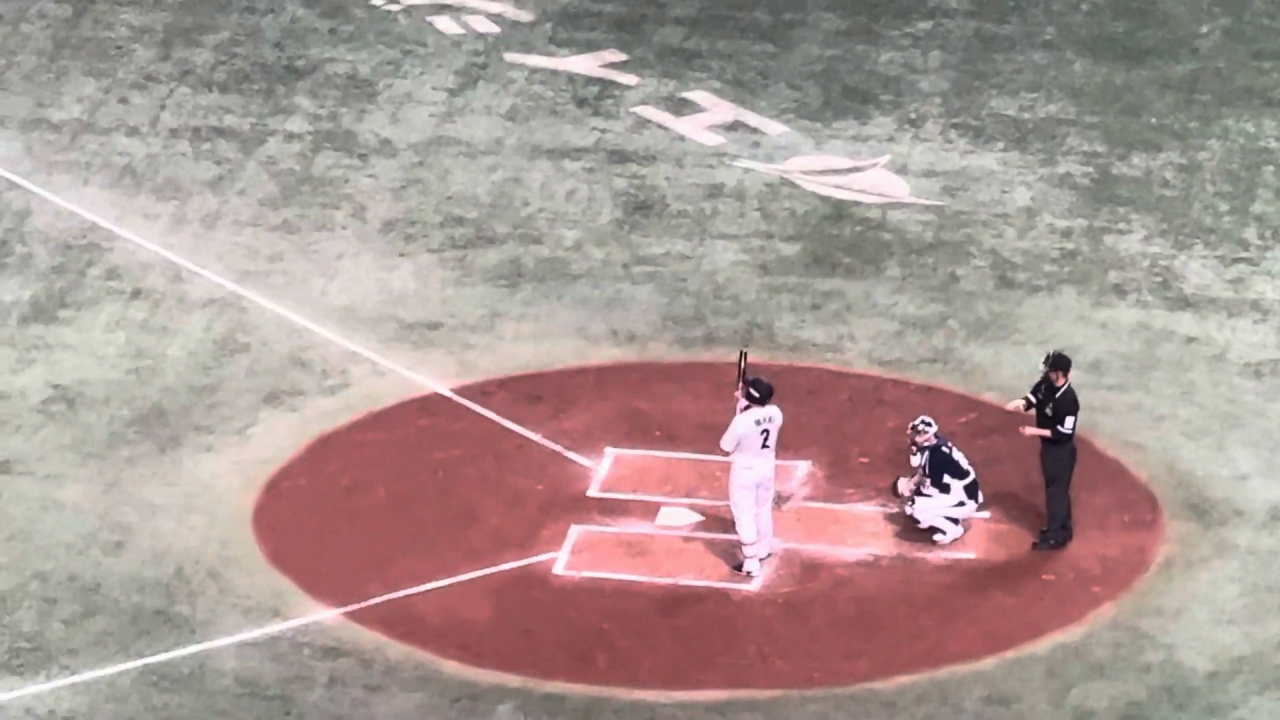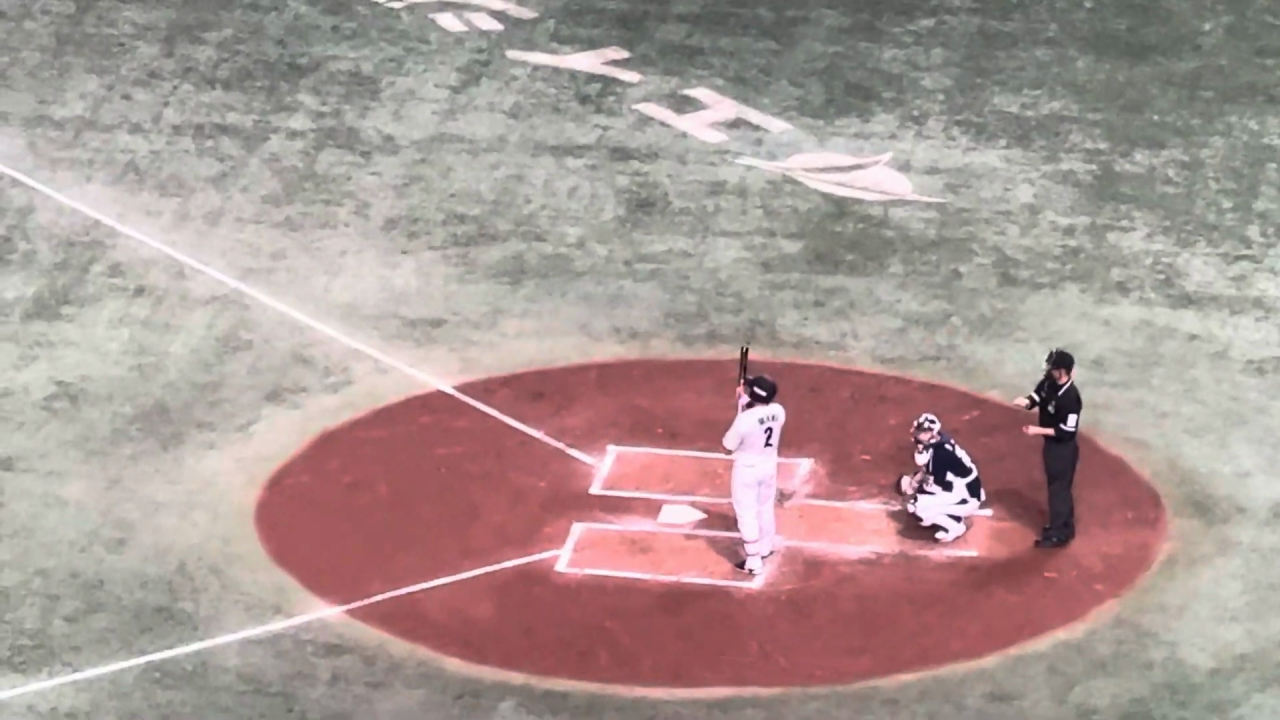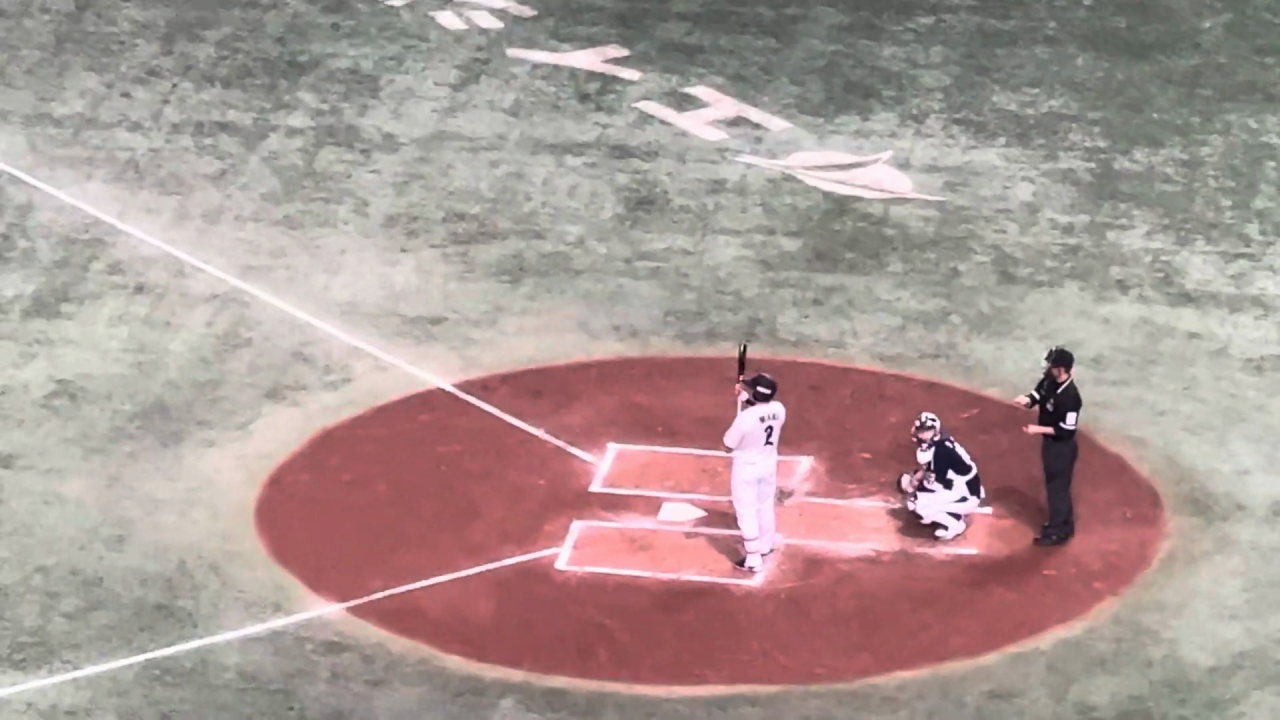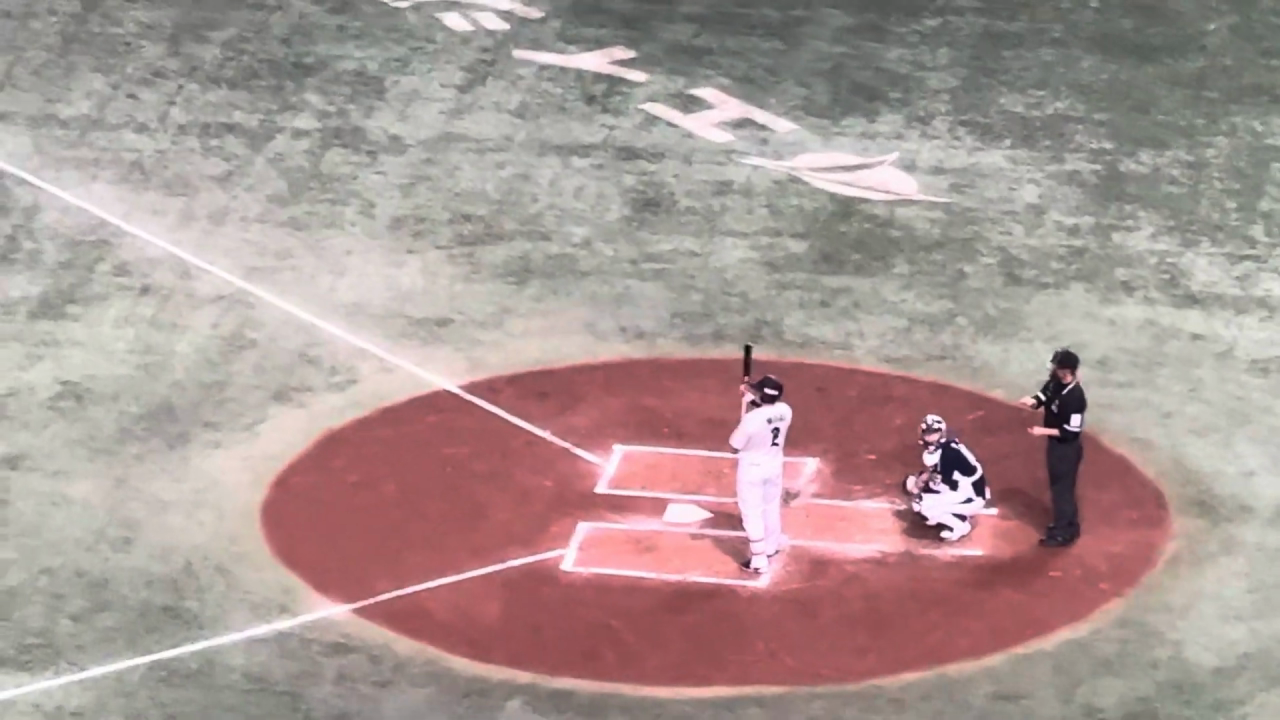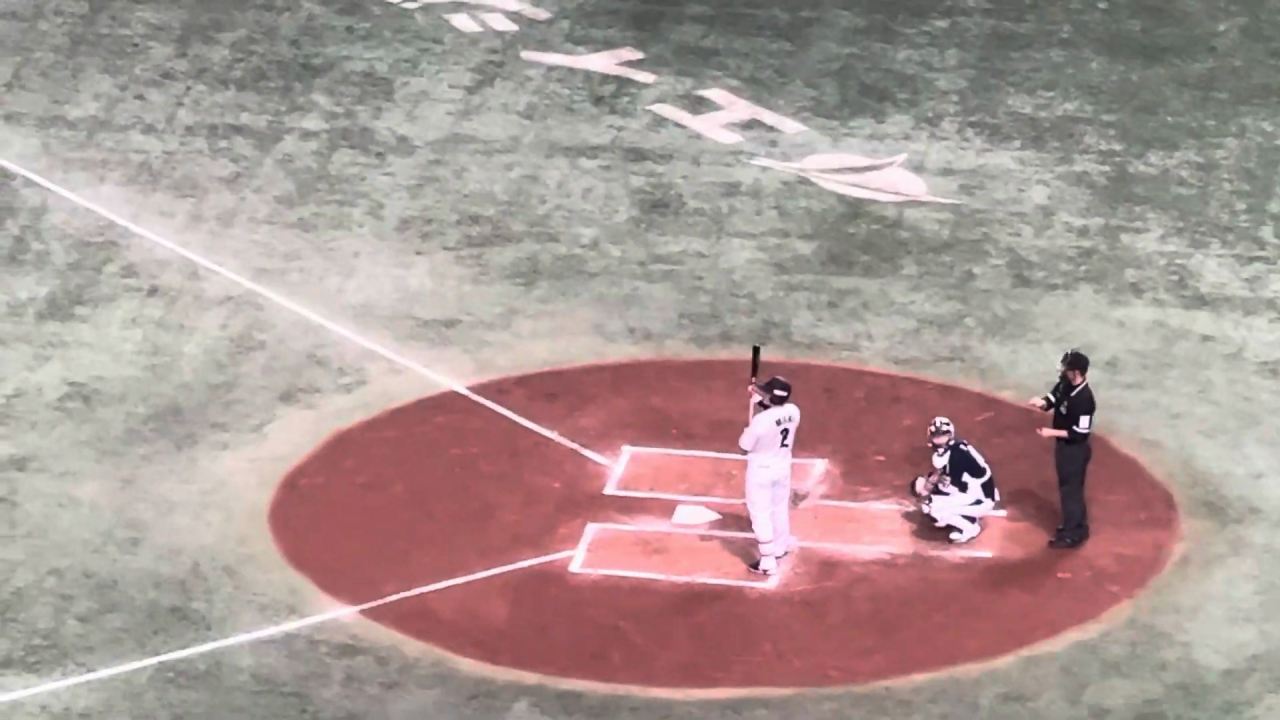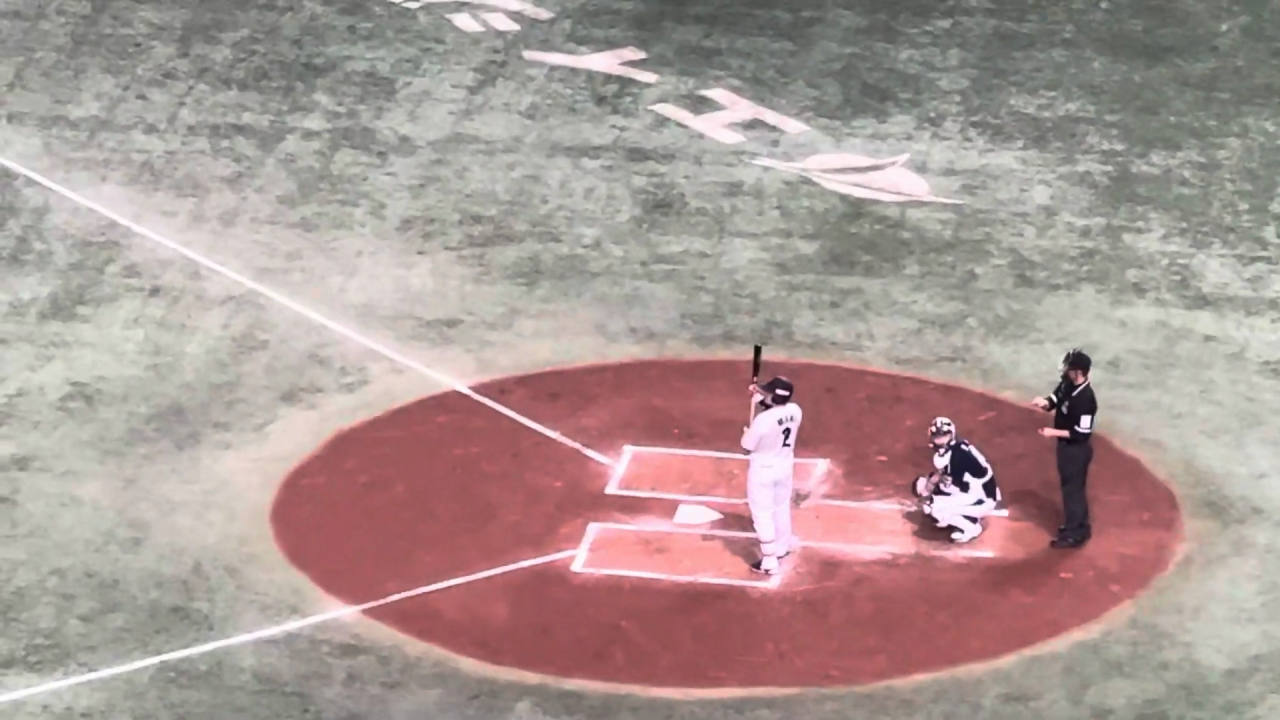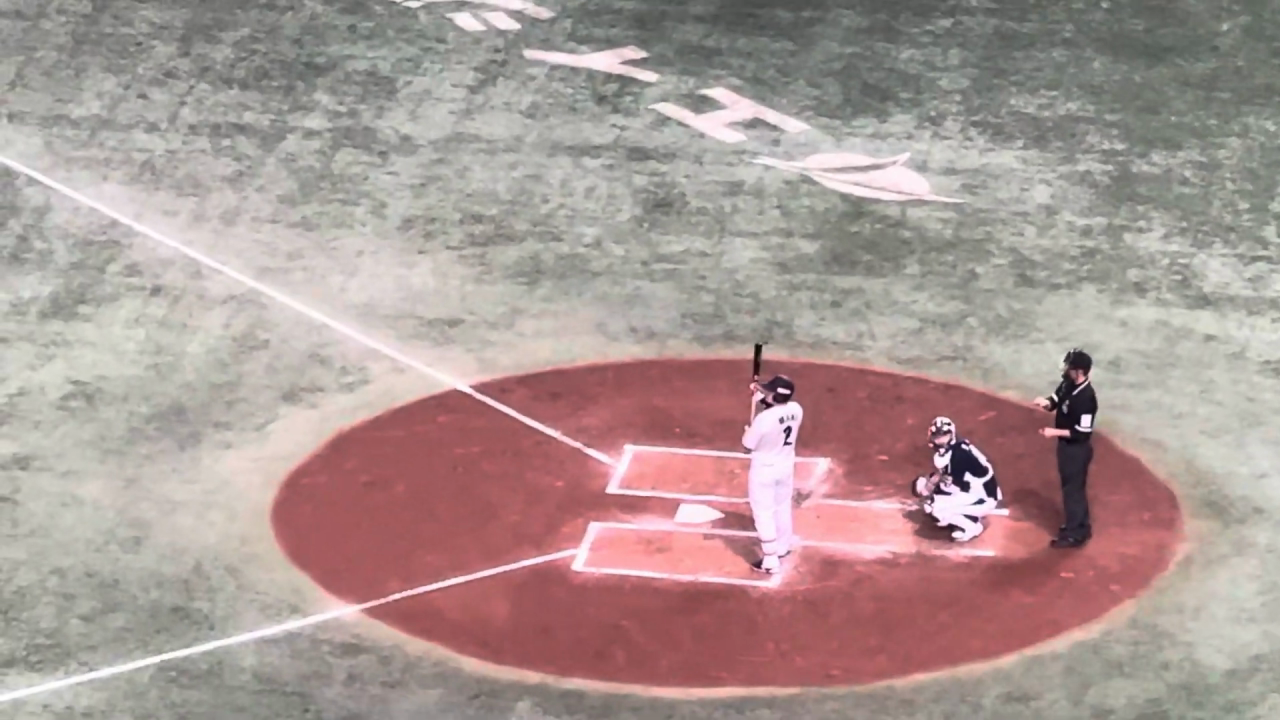
dt=0.1s
person 1, frame 1
left shoulder: (1067, 399)
right shoulder: (1045, 385)
left elbow: (1063, 433)
right elbow: (1032, 399)
left wrist: (1035, 431)
right wrist: (1021, 403)
left hip: (1061, 451)
right hip: (1049, 447)
left knee: (1056, 492)
right knee: (1056, 490)
left ankle: (1055, 536)
right ankle: (1063, 529)
person 1, frame 2
left shoulder: (1070, 397)
right shoulder: (1049, 383)
left elbow: (1066, 431)
right elbow: (1036, 398)
left wrist: (1038, 430)
right wrist: (1026, 401)
left hip: (1063, 449)
right hip: (1052, 445)
left knee: (1058, 489)
right knee: (1057, 487)
left ankle: (1058, 534)
right ankle: (1064, 526)
person 1, frame 3
left shoulder: (1069, 395)
right shoulder: (1049, 381)
left elbow: (1066, 429)
right elbow: (1036, 396)
left wrist: (1038, 429)
right wrist: (1026, 400)
left hip: (1062, 447)
right hip: (1050, 443)
left knee: (1058, 487)
right knee: (1055, 485)
left ankle: (1058, 532)
right ankle: (1064, 524)
person 1, frame 4
left shoulder: (1074, 397)
right shoulder: (1055, 383)
left elbow: (1071, 431)
right elbow: (1042, 398)
left wrist: (1043, 431)
right wrist: (1032, 401)
left hip: (1067, 448)
right hip: (1056, 445)
left knee: (1062, 489)
right knee: (1060, 486)
left ankle: (1063, 533)
right ankle: (1069, 525)
person 1, frame 5
left shoulder: (1083, 398)
right shoulder: (1065, 385)
left elbow: (1080, 433)
right elbow: (1052, 400)
left wrist: (1052, 432)
right wrist: (1042, 403)
left hip: (1075, 450)
right hip: (1065, 446)
left knee: (1071, 490)
right knee: (1069, 488)
left ankle: (1072, 535)
right ankle: (1078, 527)
person 1, frame 6
left shoulder: (1084, 398)
right shoulder: (1067, 385)
left elbow: (1081, 433)
right elbow: (1054, 401)
left wrist: (1054, 432)
right wrist: (1044, 403)
left hip: (1076, 450)
right hip: (1067, 446)
left knee: (1072, 490)
right knee: (1072, 488)
left ankle: (1074, 535)
right ankle: (1080, 527)
person 1, frame 7
left shoulder: (1085, 397)
right shoulder: (1068, 384)
left elbow: (1082, 432)
right elbow: (1056, 401)
left wrist: (1054, 432)
right wrist: (1046, 403)
left hip: (1076, 449)
right hip: (1067, 446)
left knee: (1072, 490)
right knee: (1073, 487)
left ankle: (1074, 534)
right ankle: (1081, 526)
person 2, frame 1
left shoulder: (741, 420)
right shoulder: (776, 414)
left elbow: (725, 449)
right wrist: (746, 405)
left hip: (744, 472)
right hip: (766, 469)
left knee: (744, 517)
right knee: (763, 511)
left ankle: (751, 564)
right ankle: (763, 550)
person 2, frame 2
left shoulder: (744, 419)
right shoulder: (779, 412)
left elbow: (728, 447)
right wrist: (748, 402)
left hip: (746, 470)
right hip: (769, 467)
left knee: (746, 515)
right knee: (766, 508)
left ankle: (753, 562)
right ankle: (765, 548)
person 2, frame 3
left shoulder: (745, 417)
right shoulder: (779, 410)
left elbow: (728, 445)
right wrist: (747, 399)
left hip: (746, 468)
right hip: (768, 465)
left knee: (746, 513)
right knee: (765, 506)
left ankle: (753, 560)
right ankle: (765, 546)
person 2, frame 4
left shoulder: (751, 418)
right shoulder: (785, 411)
left elbow: (735, 446)
left wrist: (739, 431)
right wrist: (752, 399)
left hip: (751, 469)
right hip: (774, 466)
left knee: (752, 513)
right knee: (771, 507)
left ankle: (759, 561)
right ankle: (771, 547)
person 2, frame 5
left shoulder: (760, 420)
right shoulder: (794, 412)
left elbow: (744, 447)
left wrist: (747, 432)
right wrist: (760, 400)
left hip: (760, 471)
right hip: (782, 468)
left knee: (760, 515)
right knee: (780, 509)
left ankle: (767, 562)
right ankle: (779, 549)
person 2, frame 6
left shoulder: (762, 419)
right shoulder: (795, 411)
left elbow: (746, 446)
left wrist: (747, 432)
right wrist: (762, 400)
left hip: (762, 470)
right hip: (785, 467)
left knee: (762, 515)
right knee: (781, 508)
left ankle: (769, 562)
right ankle: (781, 548)
person 2, frame 7
left shoulder: (763, 418)
right shoulder: (796, 410)
left elbow: (748, 445)
left wrist: (748, 431)
right wrist: (762, 398)
left hip: (764, 469)
right hip: (786, 466)
left knee: (763, 514)
right knee: (783, 508)
left ankle: (770, 561)
right ankle: (782, 548)
